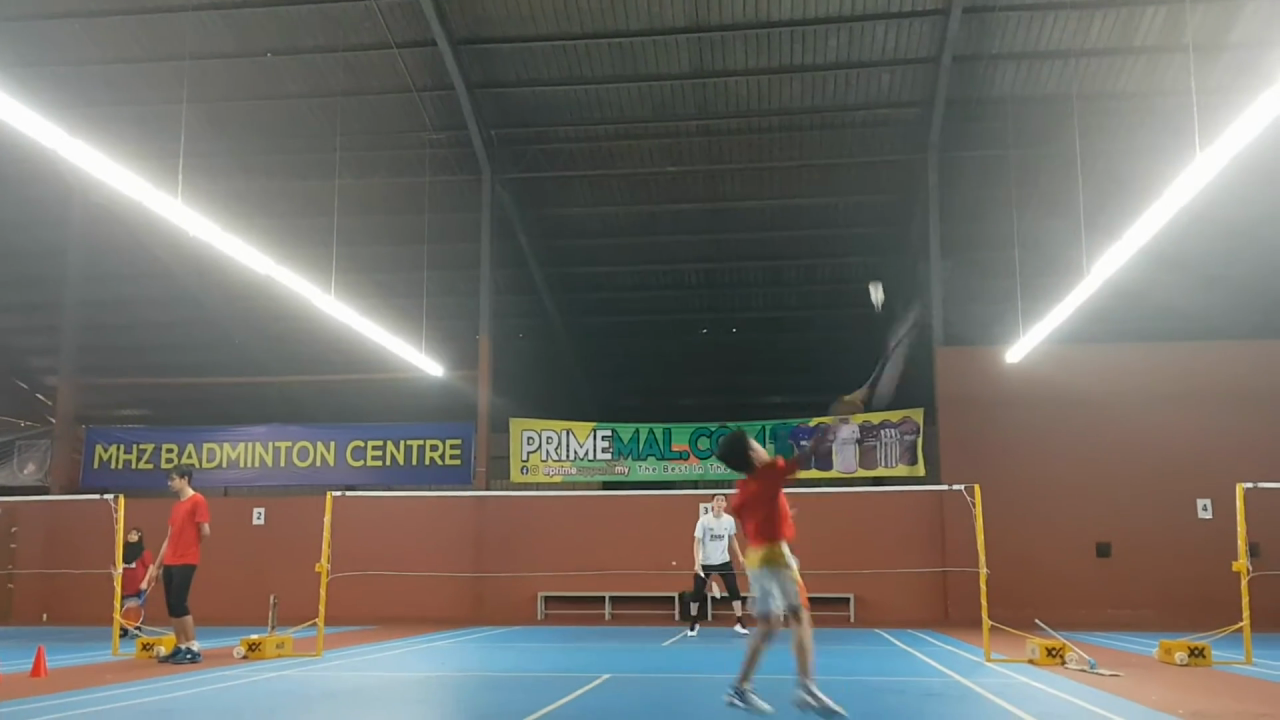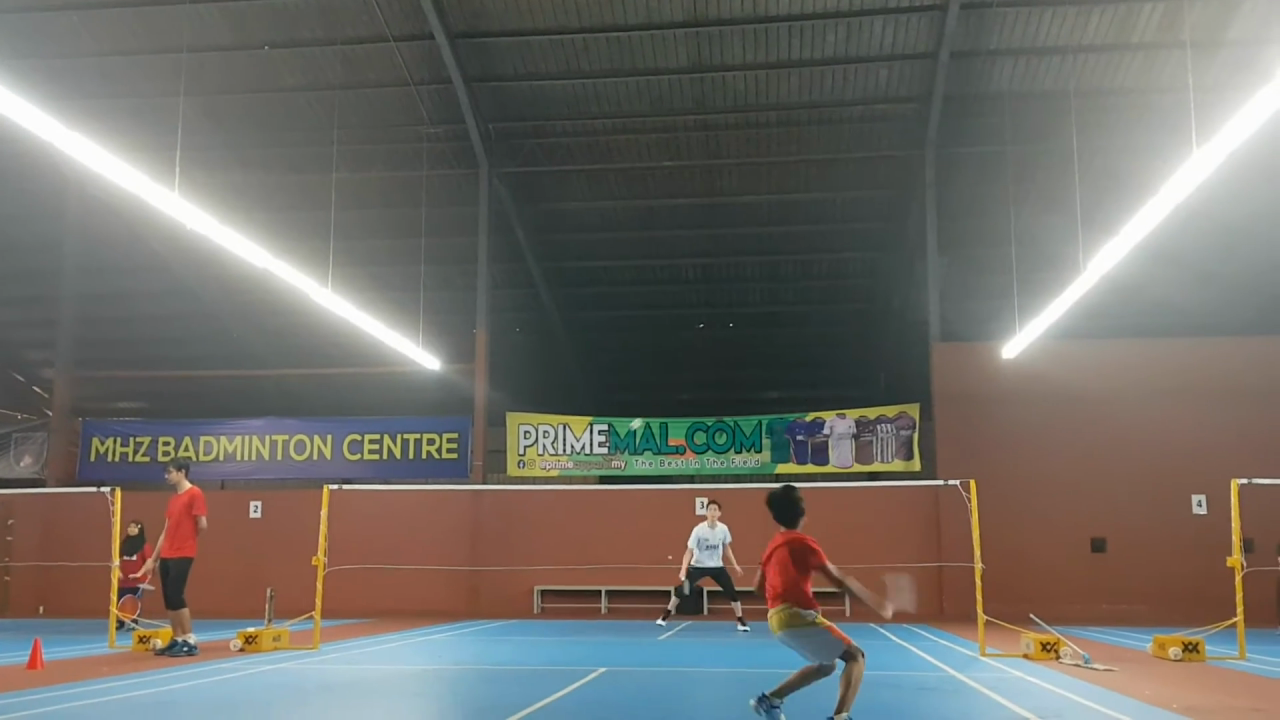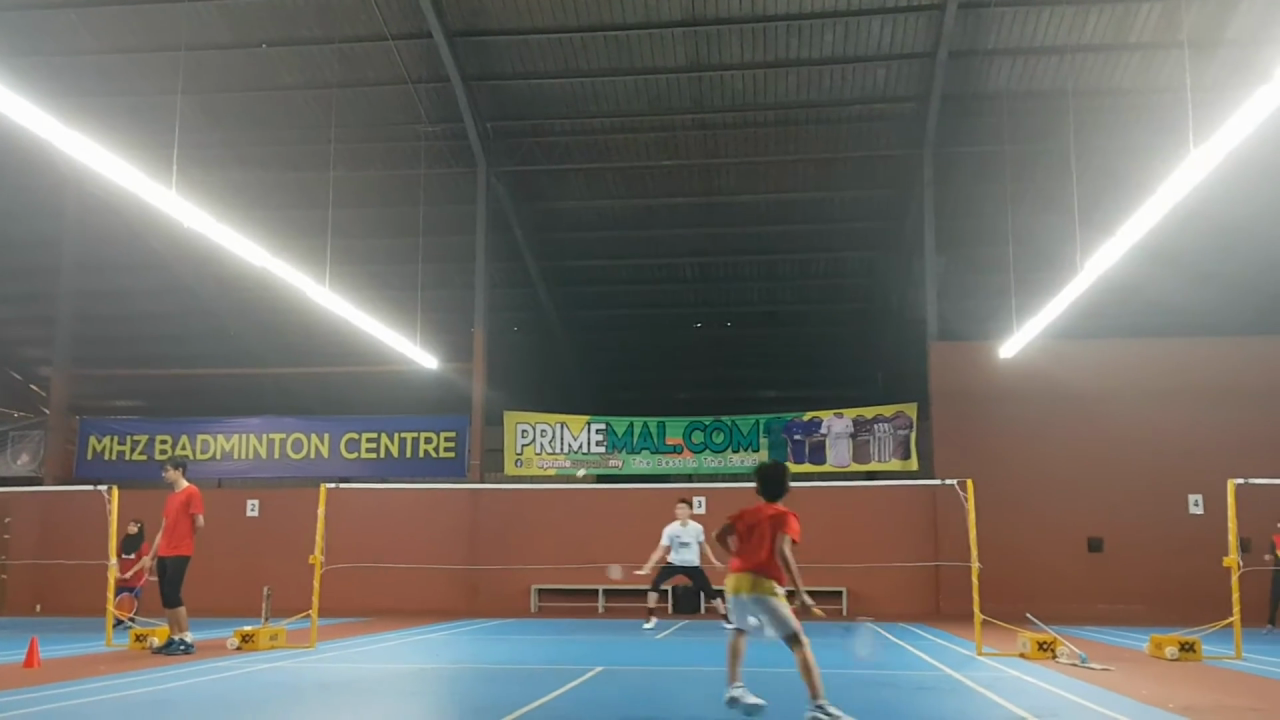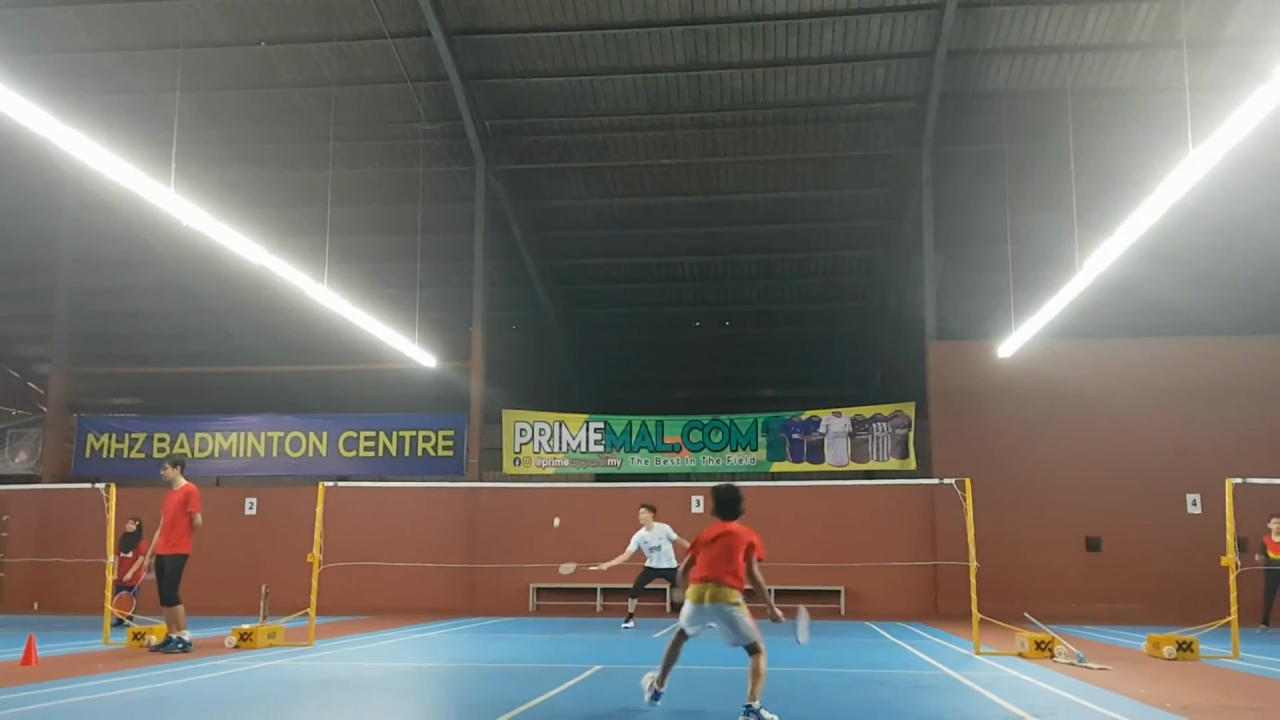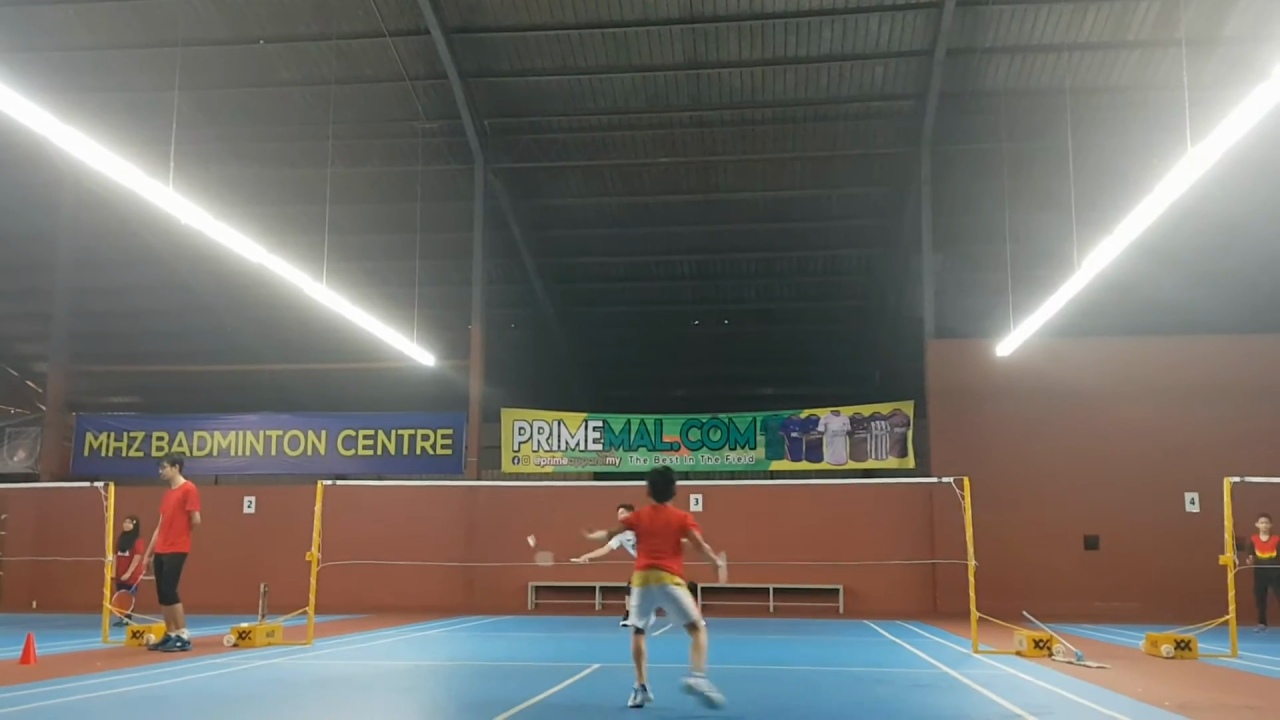
dt=0.2s
person 1, frame 1
left shoulder: (743, 491)
right shoulder: (767, 473)
right elbow: (802, 459)
right wrist: (821, 439)
left hip: (757, 559)
right hip: (775, 556)
left knee: (767, 626)
right knee: (800, 619)
left ankle: (741, 689)
right ankle: (807, 690)
person 1, frame 2
left shoulder: (773, 546)
right shoulder: (803, 544)
left elbow: (759, 586)
right elbow: (836, 578)
right wrist: (873, 602)
left hip: (778, 617)
right hip: (797, 615)
left knee: (826, 665)
right knee: (855, 657)
left ankle: (769, 700)
person 1, frame 3
left shoulder: (746, 513)
right shoulder: (786, 517)
left elbow: (720, 535)
right elbow: (782, 552)
right wrist: (801, 593)
left hip: (735, 583)
right hip: (763, 587)
left knee: (740, 631)
right knee: (799, 644)
left ankle: (735, 690)
person 1, frame 4
left shoulder: (705, 534)
right shoulder: (748, 536)
left elbow: (684, 570)
right elbow: (754, 575)
left wrist: (681, 589)
right wrist: (771, 607)
left hip: (697, 595)
right hip: (727, 598)
left knee: (681, 636)
right knee: (758, 653)
left ankle: (657, 690)
person 1, frame 5
left shoulder: (640, 515)
right shoulder: (683, 518)
left elbow: (611, 532)
right elbow: (701, 545)
right wrist: (719, 563)
left hip: (642, 580)
right hip: (668, 582)
left knee: (638, 633)
right knee: (698, 630)
left ankle: (641, 688)
right ankle: (697, 678)
person 2, frame 1
left shoulder: (198, 501)
right shoulder: (176, 506)
left elbow: (205, 532)
right elbow: (169, 538)
left wrist: (190, 546)
right wrist: (156, 566)
left hip: (185, 562)
right hip: (170, 563)
left knee: (179, 604)
right knee: (172, 606)
left ankle: (193, 649)
right ankle: (181, 647)
person 2, frame 2
left shoulder: (194, 494)
right shoulder: (173, 499)
left elbow: (202, 525)
right elbow: (166, 531)
left wrist: (186, 539)
right wrist: (153, 558)
left hip: (182, 555)
right hip: (167, 556)
left knee: (176, 597)
right knee: (168, 599)
left ankle: (189, 641)
right ankle: (177, 639)
person 2, frame 3
left shoulder: (192, 492)
right shoulder: (170, 497)
left elbow: (199, 523)
right elbow: (163, 529)
left wrist: (184, 537)
right wrist: (151, 555)
left hip: (179, 553)
right hip: (164, 554)
left knee: (173, 595)
right knee: (166, 597)
left ankle: (187, 640)
right ankle: (174, 638)
person 2, frame 4
left shoulder: (190, 490)
right shoulder: (169, 495)
left elbow: (197, 521)
right elbow: (162, 527)
left wrist: (182, 535)
right wrist: (150, 554)
left hip: (177, 552)
right hip: (162, 553)
left knee: (170, 594)
right knee: (164, 596)
left ankle: (185, 638)
right ankle: (172, 636)
person 2, frame 5
left shoulder: (188, 489)
right shoulder: (168, 494)
left elbow: (197, 520)
right elbow: (160, 526)
left wrist: (181, 534)
right wrist: (148, 552)
left hip: (177, 550)
right hip: (162, 551)
left knee: (170, 592)
right knee: (163, 593)
left ankle: (183, 636)
right ankle: (171, 635)
